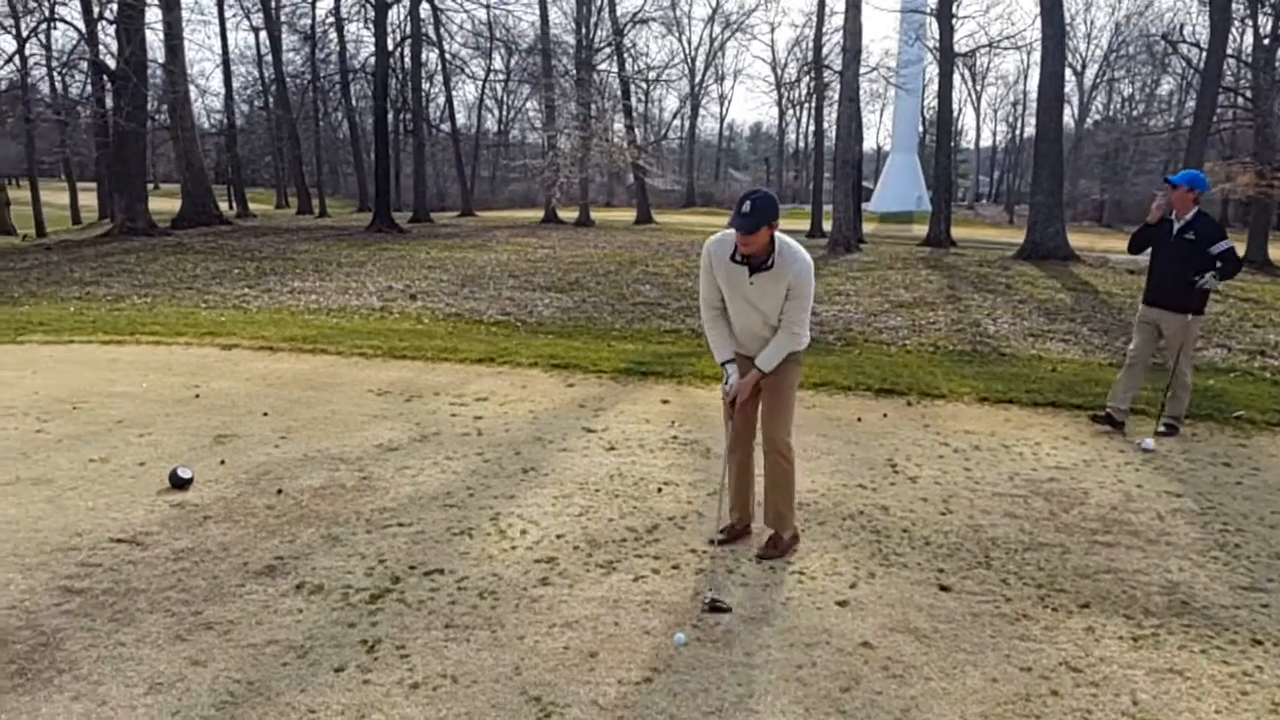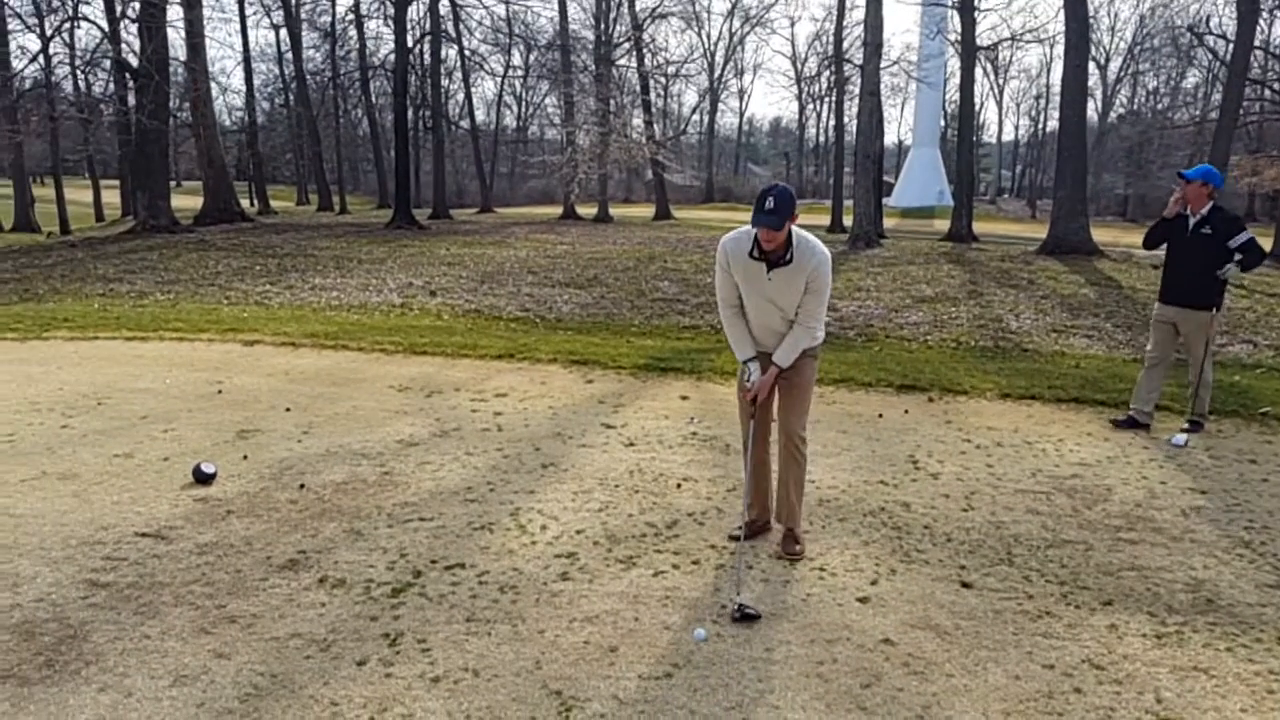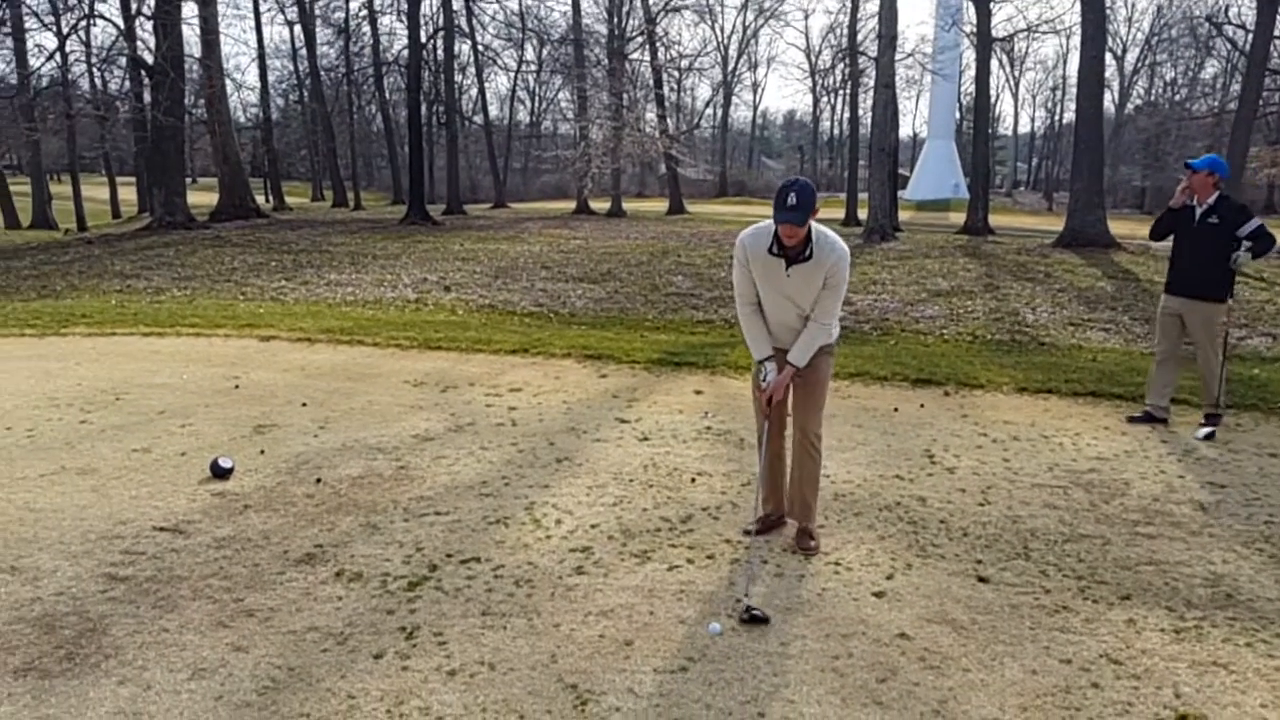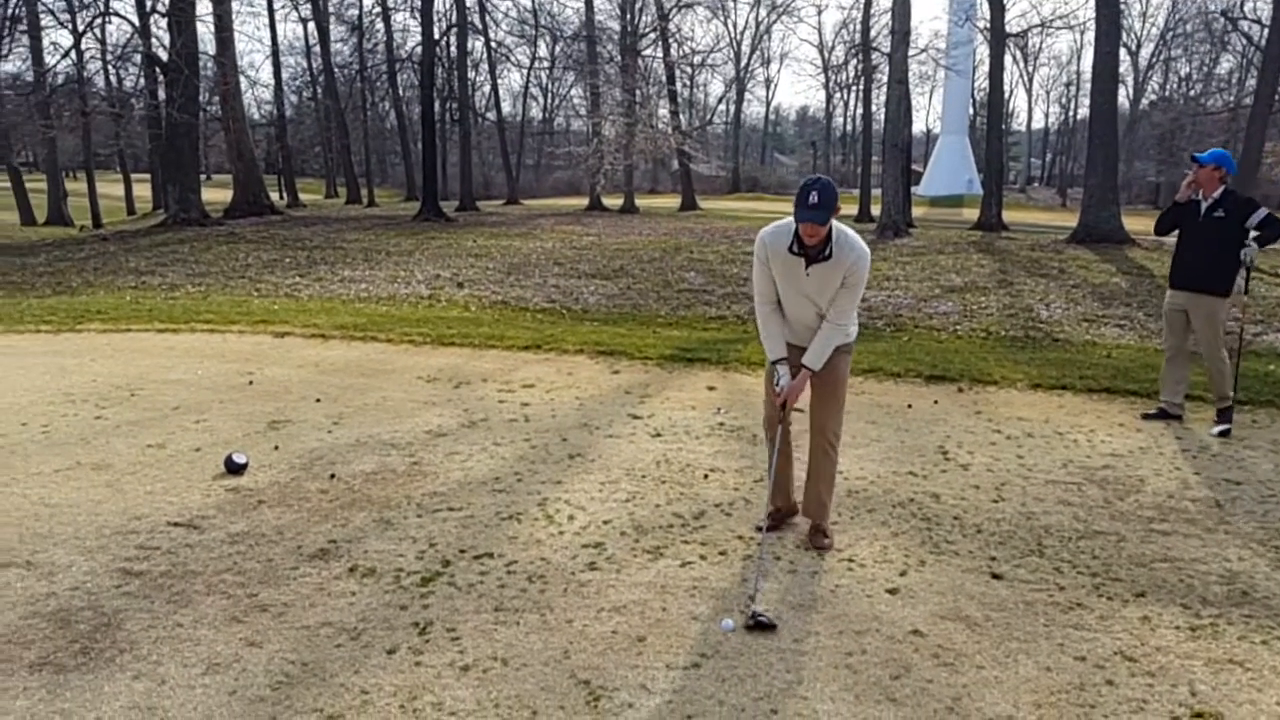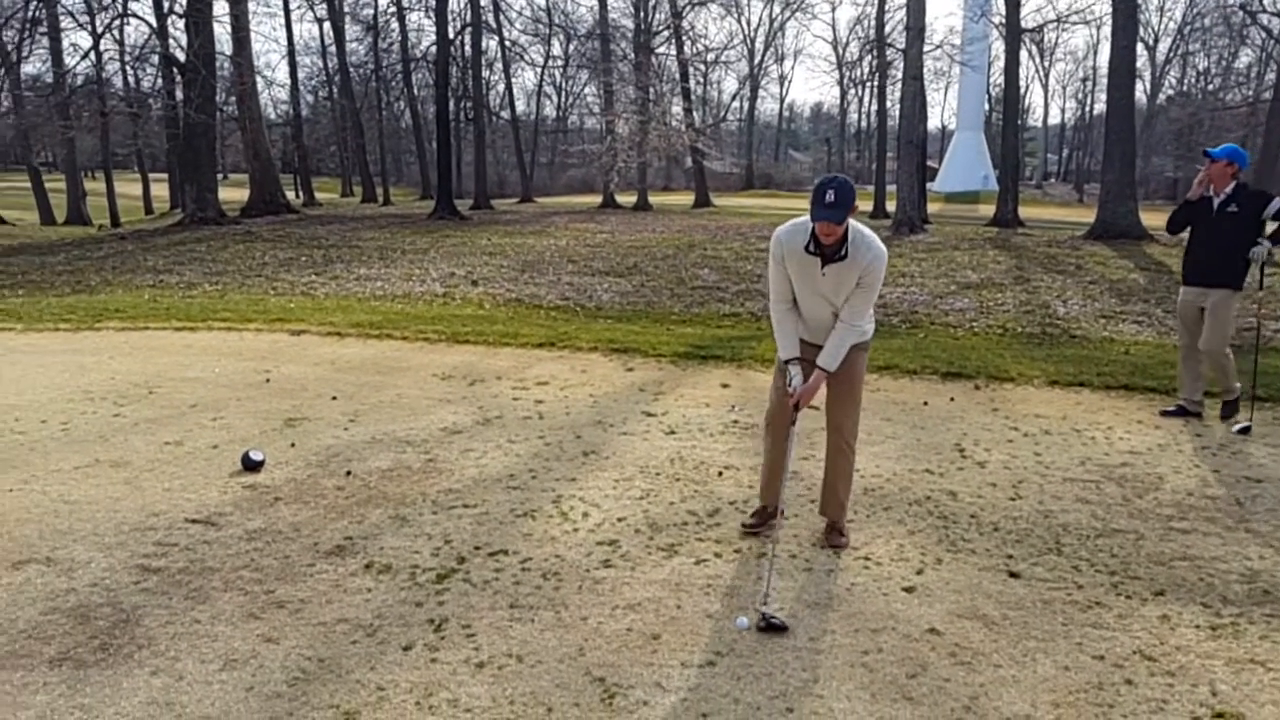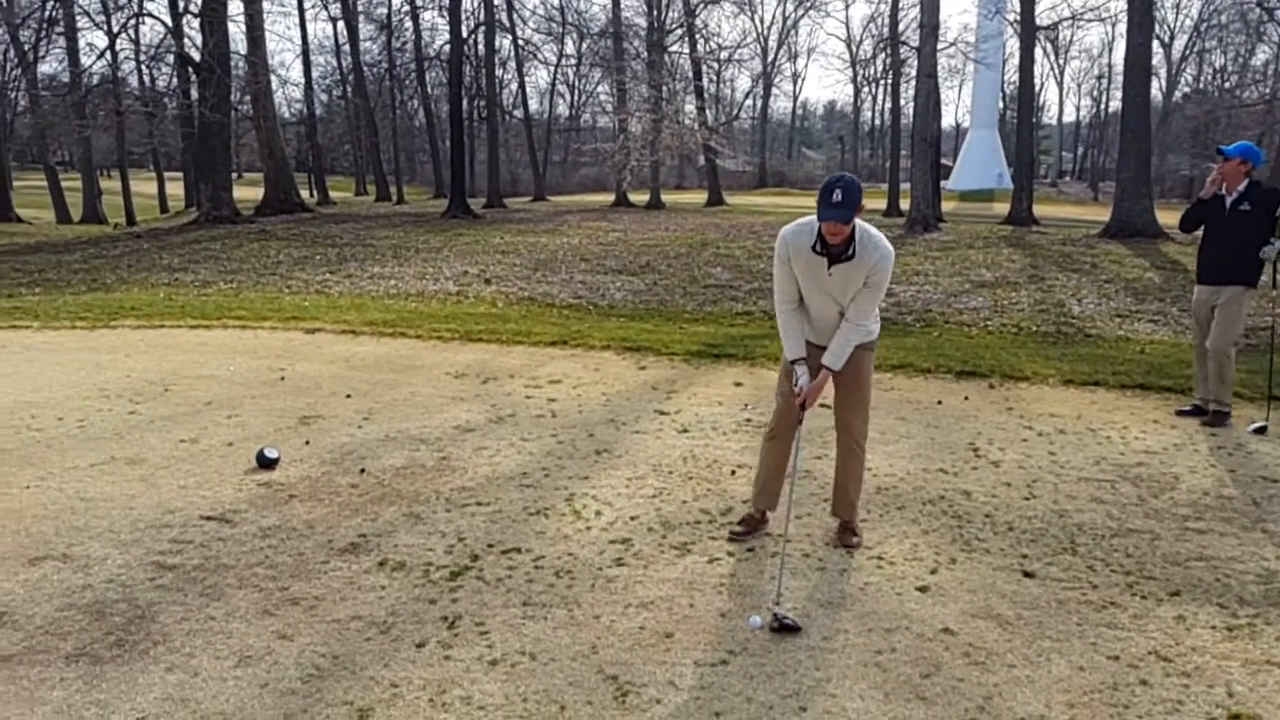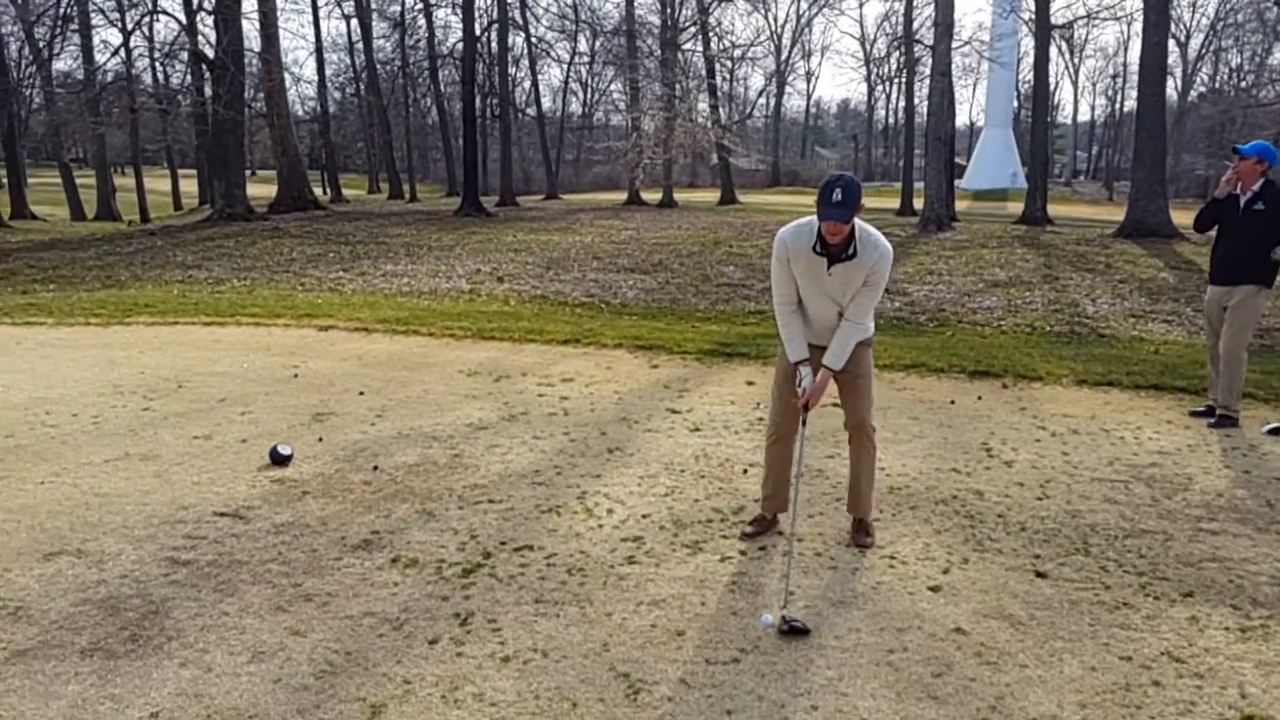
dt=0.2s
person 1, frame 1
left shoulder: (798, 263)
right shoulder: (714, 250)
left elbow: (793, 330)
right elbow: (712, 310)
left wrist: (755, 375)
right wrist: (728, 364)
left hip: (782, 357)
right hip: (738, 354)
left knee: (776, 441)
right knee: (738, 438)
left ankle: (783, 530)
right ankle: (740, 518)
person 1, frame 2
left shoulder: (816, 257)
right shoulder: (730, 247)
left elbow: (808, 324)
right elbow: (729, 308)
left wrist: (774, 372)
right wrist: (749, 362)
left hip: (798, 353)
right hip: (753, 350)
left knee: (791, 435)
right knee: (753, 435)
left ankle: (790, 525)
right ankle: (759, 514)
person 1, frame 3
left shoulder: (835, 253)
right shoulder: (748, 243)
left elbow: (821, 321)
right elbow: (746, 306)
left wrist: (788, 371)
right wrist: (766, 361)
left hip: (814, 349)
right hip: (768, 346)
left knee: (807, 432)
right knee: (768, 430)
left ankle: (805, 521)
right ankle: (773, 508)
person 1, frame 4
left shoulder: (856, 254)
right shoulder: (769, 241)
left elbow: (836, 322)
right elbow: (766, 306)
left wrist: (804, 375)
right wrist: (779, 363)
left hip: (832, 347)
right hip: (784, 342)
left knee: (825, 432)
right knee: (774, 422)
left ankle: (818, 518)
right ankle: (783, 502)
person 1, frame 5
left shoulder: (872, 253)
right shoulder: (785, 239)
left elbow: (851, 321)
right elbow: (781, 304)
left wrist: (819, 377)
right wrist: (792, 363)
left hip: (849, 345)
right hip: (799, 339)
left knee: (842, 431)
right knee: (776, 418)
left ankle: (835, 517)
right ankle: (768, 505)
person 1, frame 6
left shoulder: (879, 252)
right shoulder: (790, 239)
left elbow: (856, 320)
right elbow: (786, 305)
left wrist: (824, 376)
right wrist: (800, 365)
left hip: (854, 344)
right hip: (804, 341)
left knee: (852, 431)
right knee: (781, 424)
left ankle: (847, 517)
right ankle: (759, 510)
person 1, frame 7
left shoulder: (878, 251)
right shoulder: (788, 240)
left elbow: (855, 319)
right elbow: (785, 306)
left wrist: (825, 376)
right wrist: (801, 365)
left hip: (852, 343)
right hip: (800, 340)
left knee: (861, 426)
right knee: (780, 427)
left ankle: (861, 516)
right ankle: (770, 510)
person 2, frame 1
left shoulder: (1208, 228)
right shoulder: (1162, 223)
left elbow: (1234, 262)
right elbow: (1133, 248)
left wrist: (1216, 276)
right wrist: (1151, 220)
left hip: (1183, 312)
right hip: (1150, 306)
left knee: (1179, 368)
right knee: (1135, 359)
left ankle: (1172, 419)
right ankle: (1116, 413)
person 2, frame 2
left shoulder: (1225, 222)
right shoulder: (1177, 218)
left elbow: (1257, 252)
right elbow: (1149, 243)
left wrist: (1238, 266)
right wrist: (1167, 215)
left hip: (1200, 308)
right hip: (1166, 304)
left knee: (1200, 365)
right knee: (1154, 359)
left ankle: (1197, 416)
right ankle: (1140, 414)
person 2, frame 3
left shoulder: (1232, 211)
right shoulder: (1184, 209)
left elbow: (1267, 239)
right elbow: (1156, 234)
left wrist: (1248, 252)
right wrist: (1174, 204)
left hip: (1207, 299)
right hip: (1172, 295)
left knee: (1208, 356)
right knee: (1164, 353)
left ankle: (1213, 409)
right ankle: (1157, 409)
person 2, frame 4
left shoulder: (1238, 205)
right shoulder: (1189, 203)
right elbow: (1160, 229)
left wrist: (1253, 245)
right wrist: (1180, 199)
left hip: (1212, 293)
right hip: (1178, 289)
left knee: (1212, 351)
right knee: (1173, 349)
left ankle: (1225, 403)
right ankle: (1171, 406)
person 2, frame 5
left shoulder: (1251, 199)
right shoulder: (1201, 199)
right elbow: (1173, 227)
right wrist: (1192, 196)
left hip: (1224, 288)
right hip: (1191, 286)
left knee: (1213, 345)
right knee: (1188, 346)
left ankle: (1231, 394)
right ankle: (1190, 402)
person 2, frame 6
right shoulder: (1214, 197)
right elbow: (1186, 226)
right wrist: (1205, 195)
left hip: (1237, 286)
right hip: (1205, 284)
left knee: (1220, 346)
right knee: (1202, 346)
left ankle: (1221, 407)
right ankle: (1204, 402)
person 2, frame 7
right shoulder: (1229, 196)
right elbow: (1200, 225)
right wrist: (1219, 194)
left hip: (1251, 286)
right hip: (1218, 284)
left knee: (1233, 348)
right knee: (1215, 348)
left ankle: (1229, 410)
right ankle: (1217, 402)
